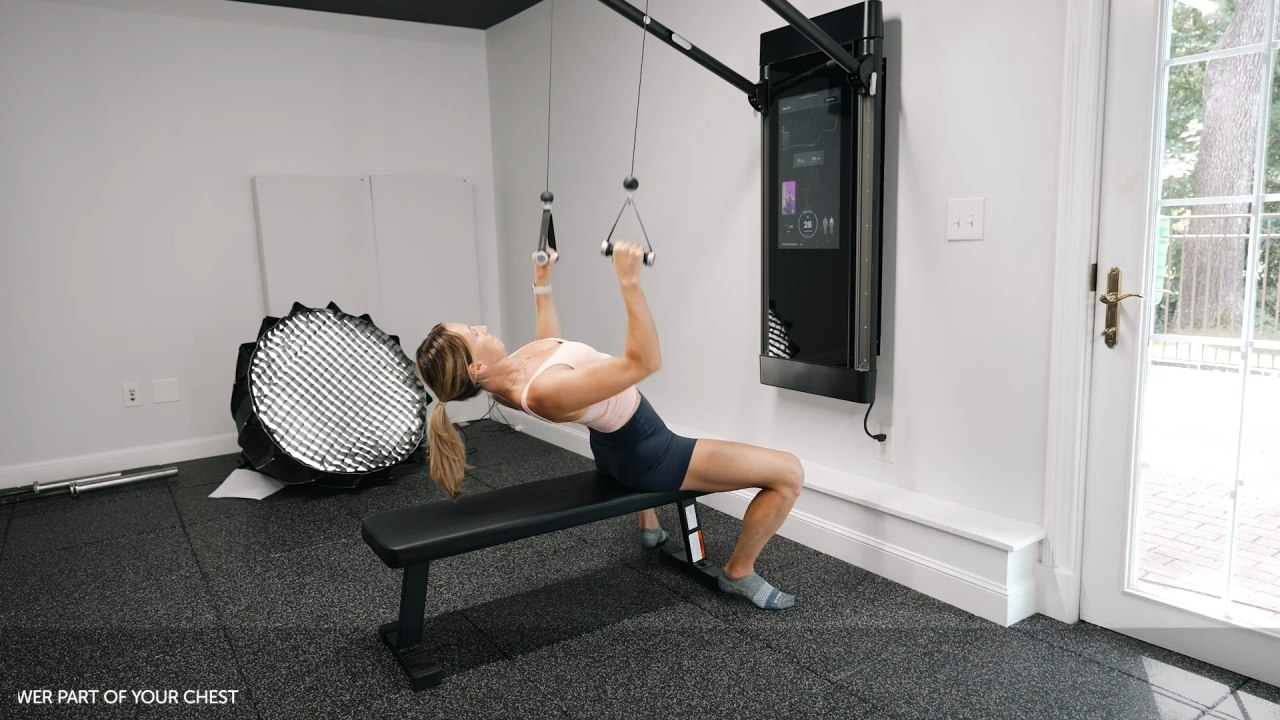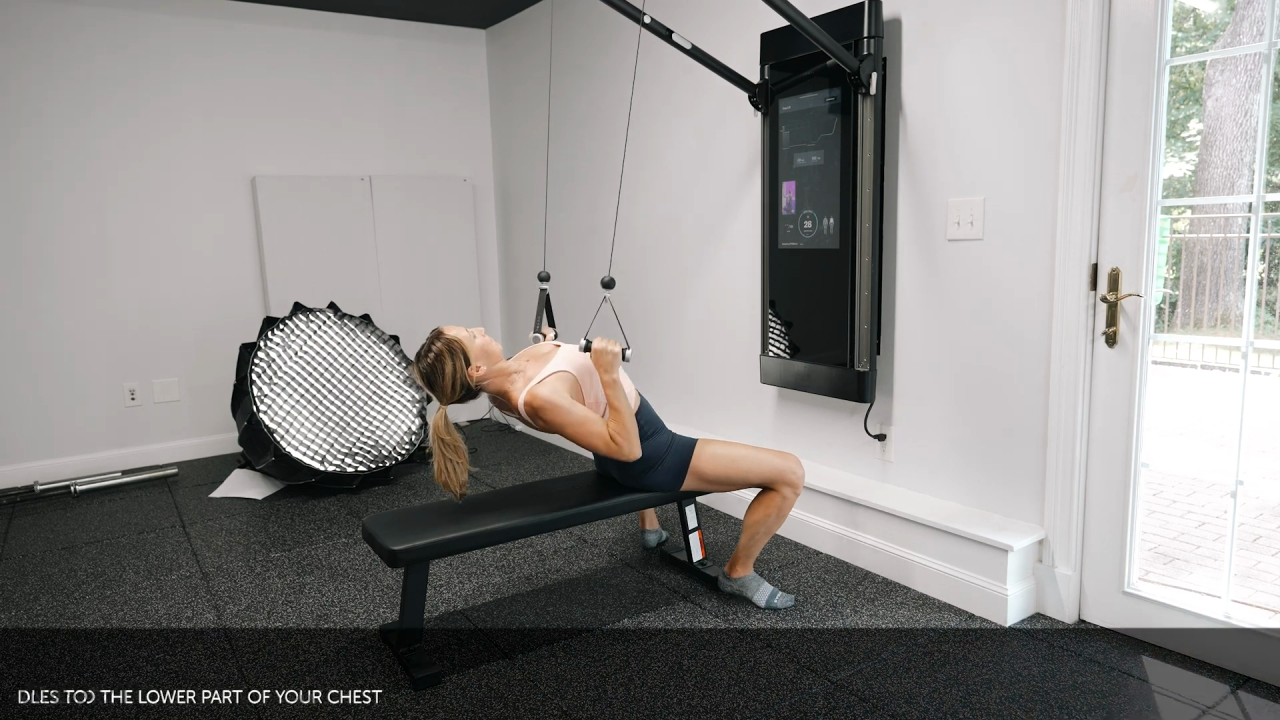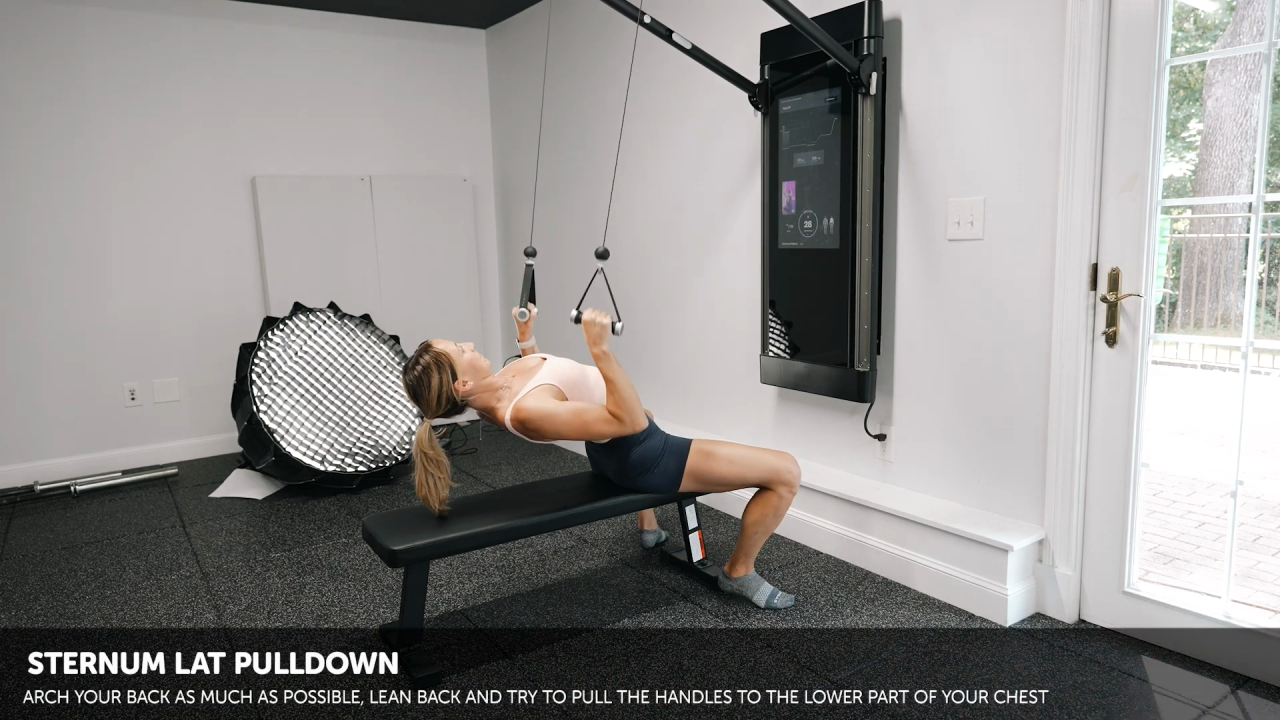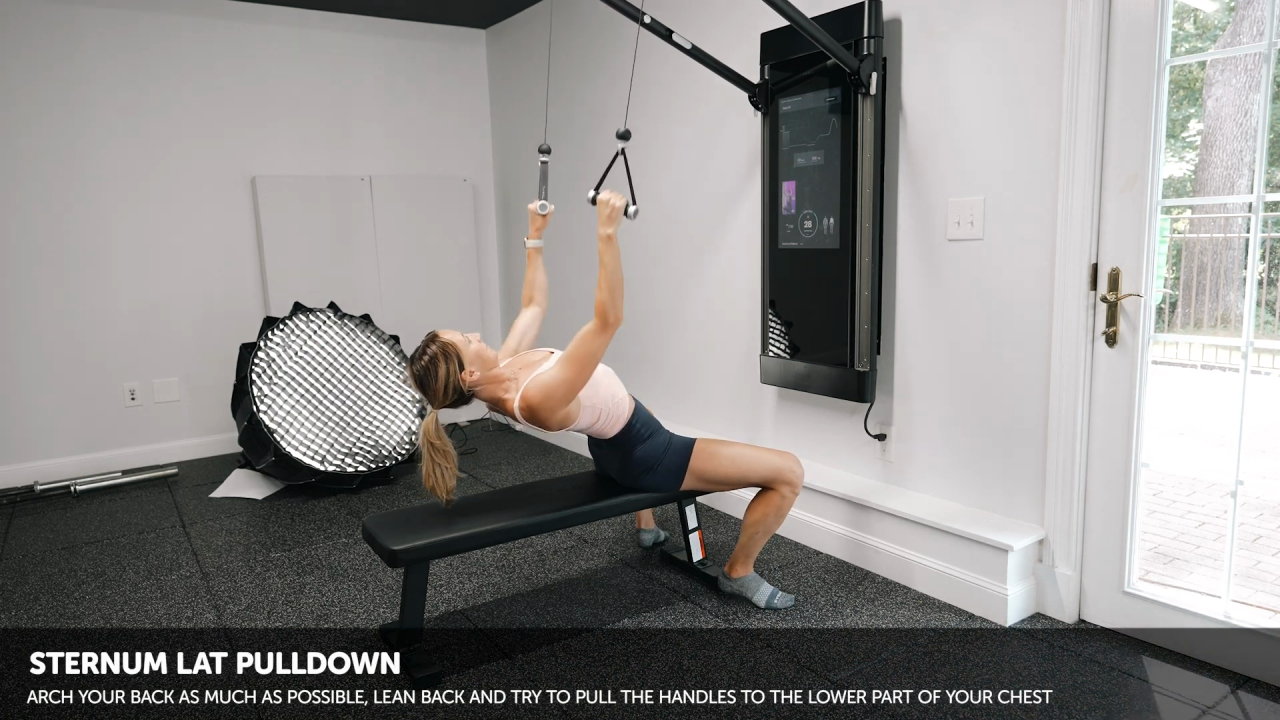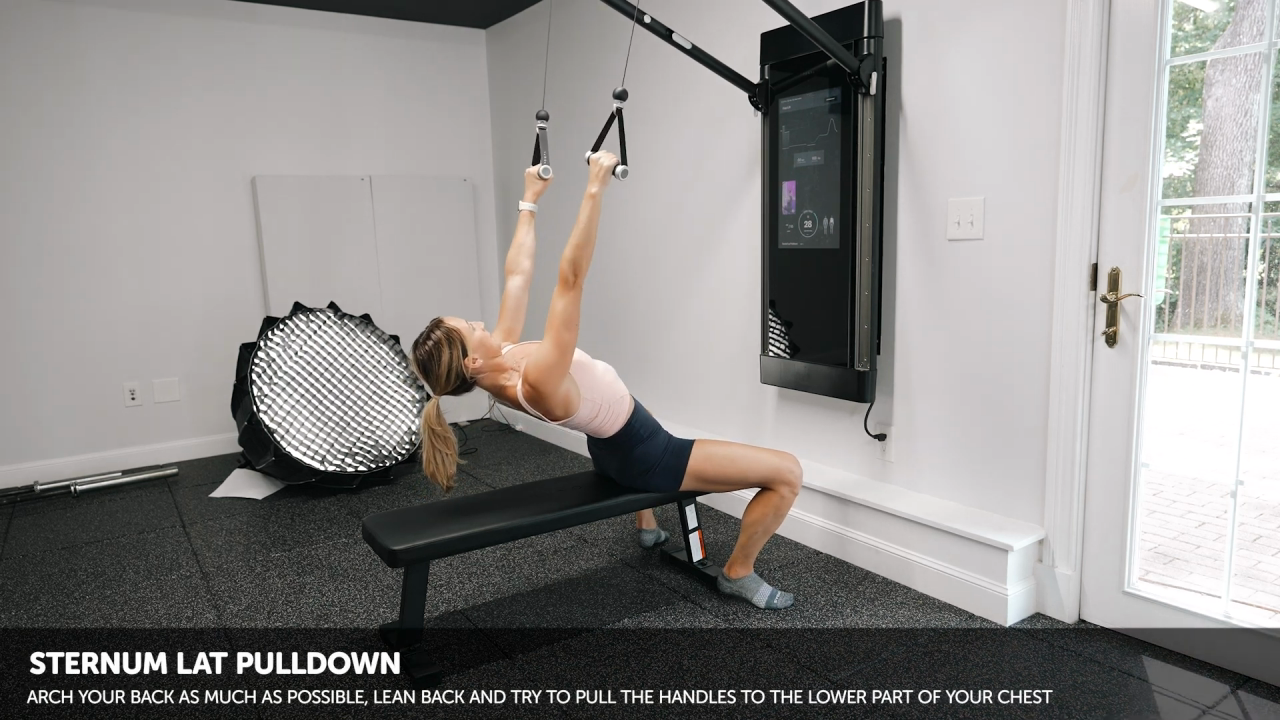
dt=0.7s
person 1, frame 1
left shoulder: (508, 374)
right shoulder: (544, 390)
left elbow: (547, 342)
right elbow: (646, 363)
left wrist: (542, 282)
right wrist: (629, 281)
left hip: (617, 445)
right hip: (646, 454)
right knee: (789, 473)
left ankle: (649, 525)
right ankle: (739, 574)
person 1, frame 2
left shoulder: (505, 381)
right shoulder: (539, 397)
right elbow: (629, 448)
left wrist: (542, 345)
right wrist: (608, 373)
left hip: (626, 446)
right hip: (648, 456)
right knee: (789, 473)
left ankle: (649, 527)
right ankle: (739, 574)
person 1, frame 3
left shoulder: (494, 391)
right shoulder: (526, 412)
right elbow: (632, 421)
left wrist: (525, 337)
right wrist: (599, 348)
left hip: (614, 450)
right hip: (640, 458)
left knee: (639, 418)
right knee: (785, 471)
left ankle: (648, 527)
right ankle: (738, 573)
person 1, frame 4
left shoulder: (501, 373)
right shoulder: (535, 399)
left elbow: (533, 305)
right elbow: (609, 320)
left wrist: (535, 237)
right wrist: (607, 233)
left hip: (616, 446)
right hip: (646, 457)
right knee: (788, 472)
left ankle: (646, 526)
right ankle: (739, 574)
person 1, frame 5
left shoulder: (503, 359)
right shoulder: (536, 382)
left elbow: (518, 272)
right elbow: (570, 279)
left wrist: (530, 199)
right wrist: (594, 190)
left hip: (616, 450)
right hip: (644, 457)
right knee: (788, 472)
left ankle: (647, 525)
right ankle: (738, 574)
